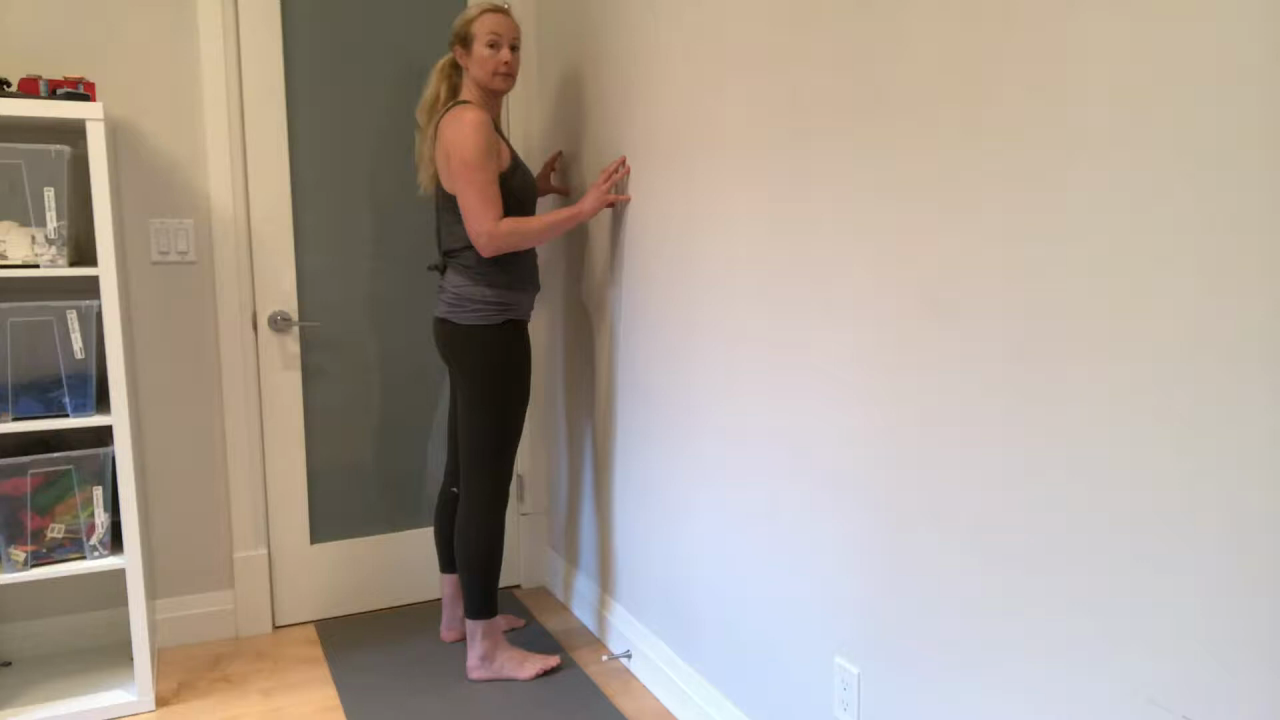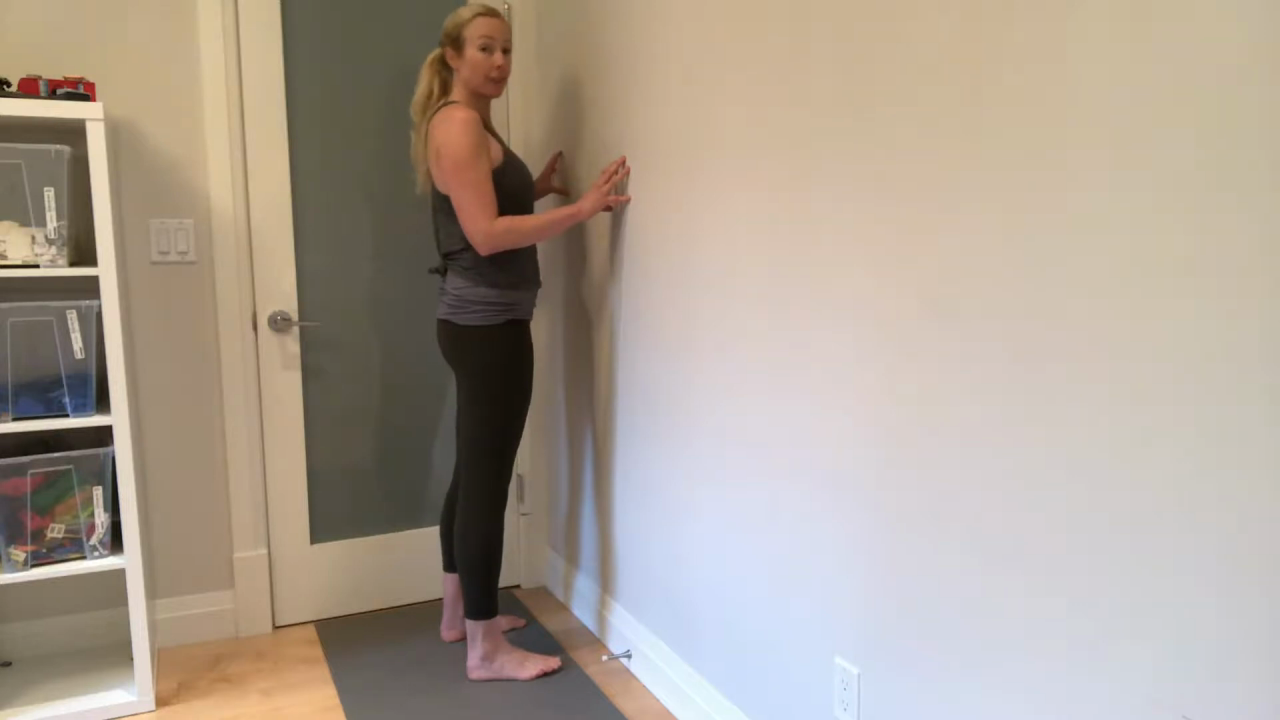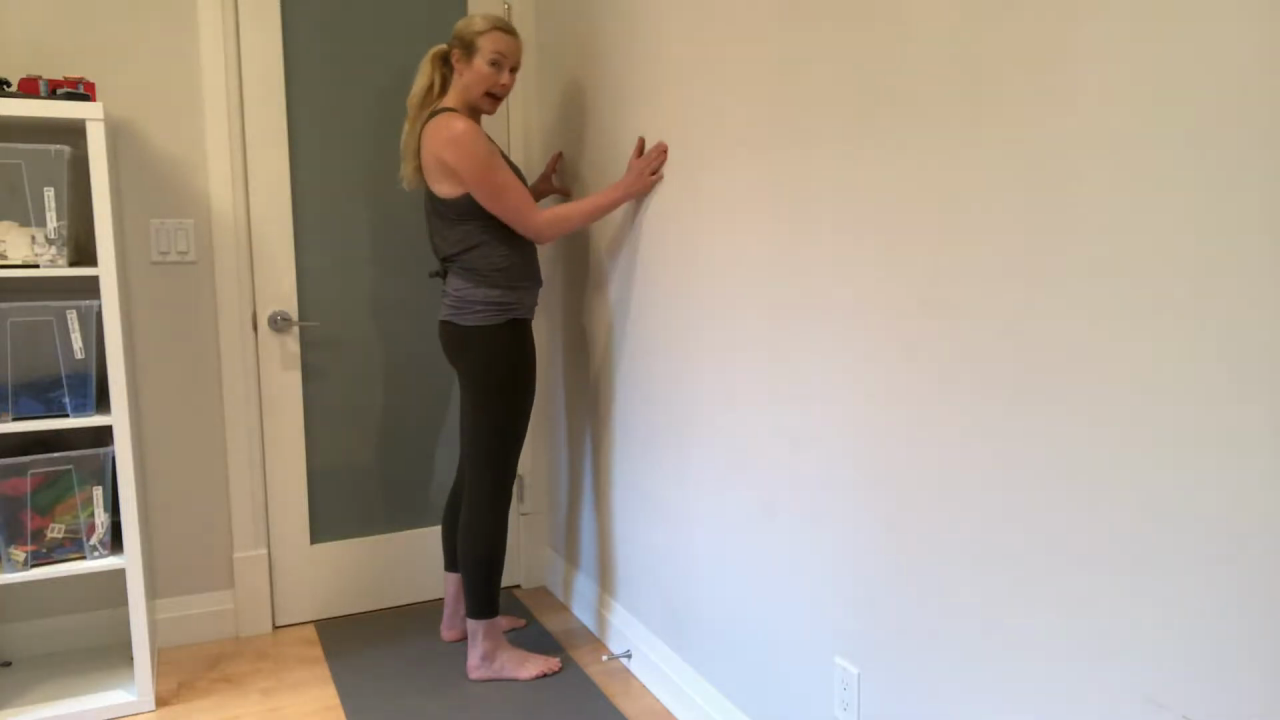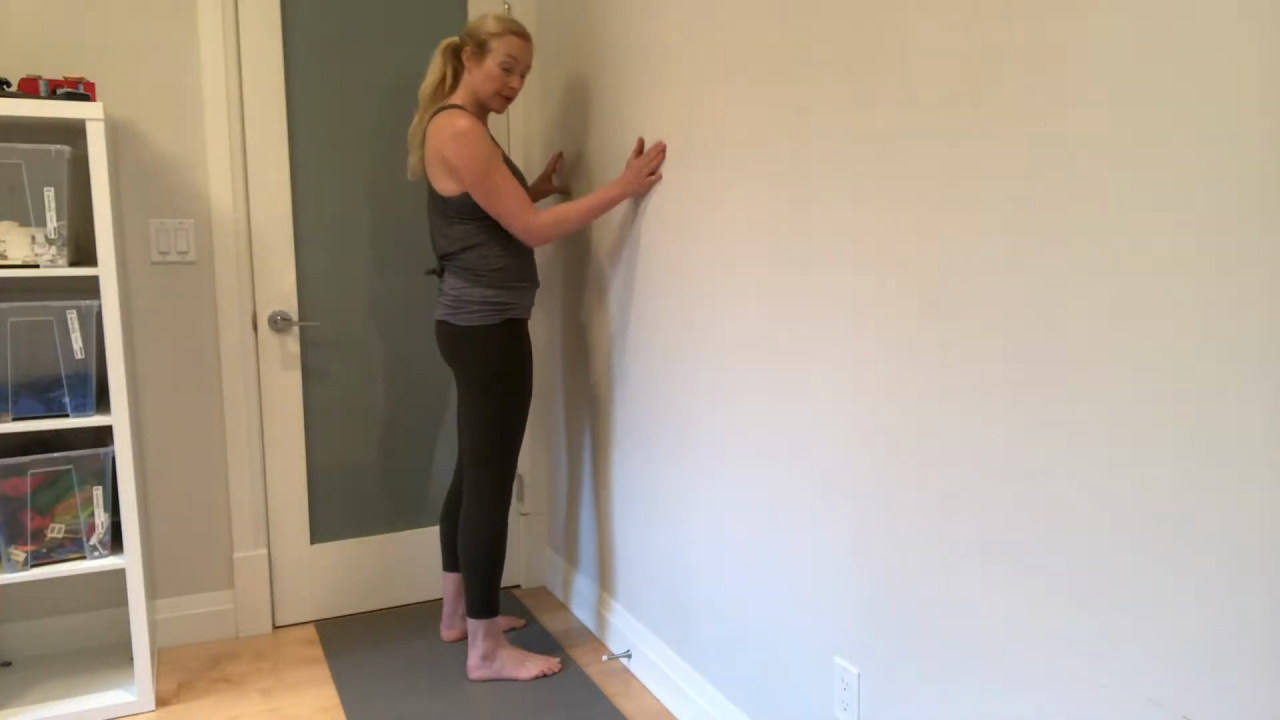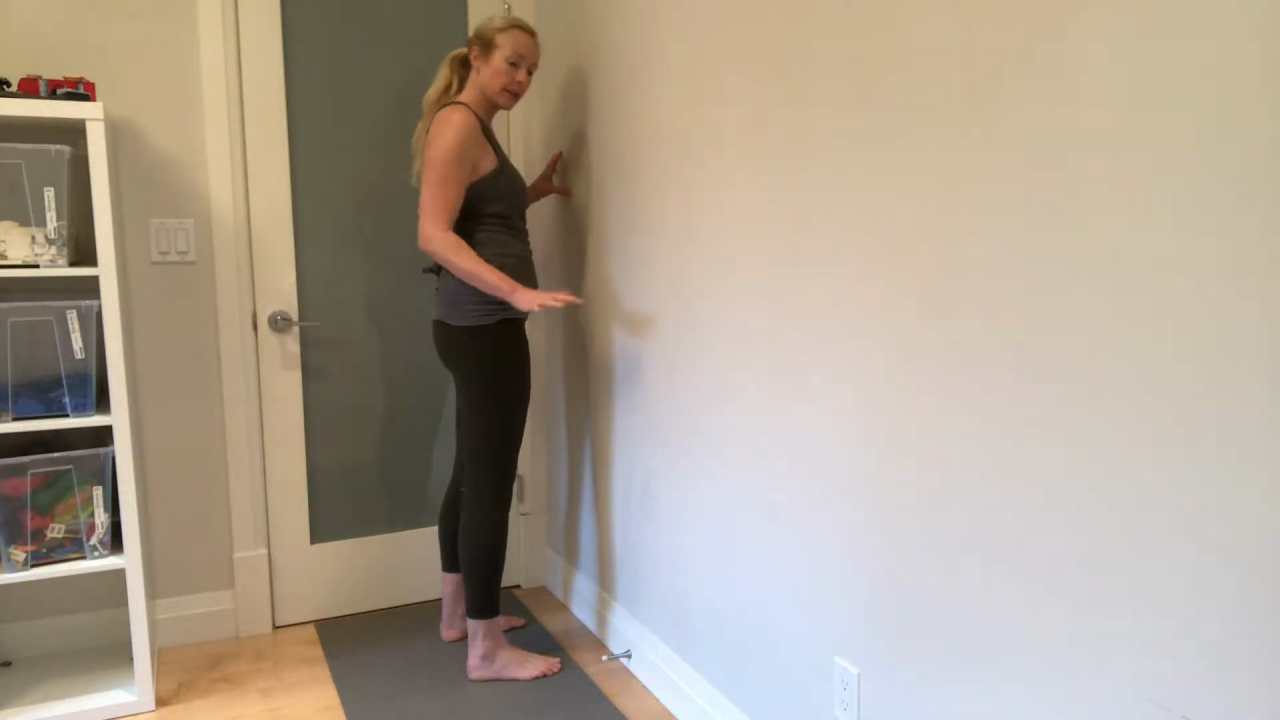
dt=1s
person 1, frame 1
left shoulder: (472, 123)
right shoulder: (469, 122)
right elbow: (488, 237)
left wrist: (531, 190)
right wrist: (583, 208)
left hip: (472, 320)
right hip: (485, 325)
left knee: (464, 474)
right knee: (486, 483)
left ankle: (458, 614)
right ankle: (486, 649)
person 1, frame 2
left shoulder: (471, 124)
right shoulder: (457, 124)
right elbow: (486, 236)
left wrist: (531, 190)
right wrist: (581, 208)
left hip: (479, 321)
right hip: (487, 325)
left knee: (472, 473)
right knee: (486, 482)
left ankle: (458, 613)
right ankle: (485, 649)
person 1, frame 3
left shoulder: (449, 129)
right shoulder: (457, 134)
right elbow: (535, 227)
left wrist: (532, 191)
right wrist: (627, 188)
left hip: (479, 322)
right hip: (491, 327)
left knee: (476, 472)
right knee: (490, 481)
left ankle: (459, 612)
right ankle: (486, 648)
person 1, frame 4
left shoulder: (457, 126)
right shoulder: (460, 129)
right elbow: (531, 231)
left wrist: (534, 191)
right wrist: (620, 190)
left hip: (475, 323)
right hip: (486, 326)
left knee: (474, 472)
right knee: (490, 481)
left ankle: (458, 612)
right ankle: (486, 648)
person 1, frame 5
left shoulder: (474, 128)
right shoulder: (454, 124)
right elbow: (434, 236)
left wrist: (531, 193)
right wrist: (520, 294)
left hip: (478, 326)
right hip: (482, 328)
left knee: (472, 473)
right knee: (489, 481)
left ankle: (457, 613)
right ankle: (485, 648)
